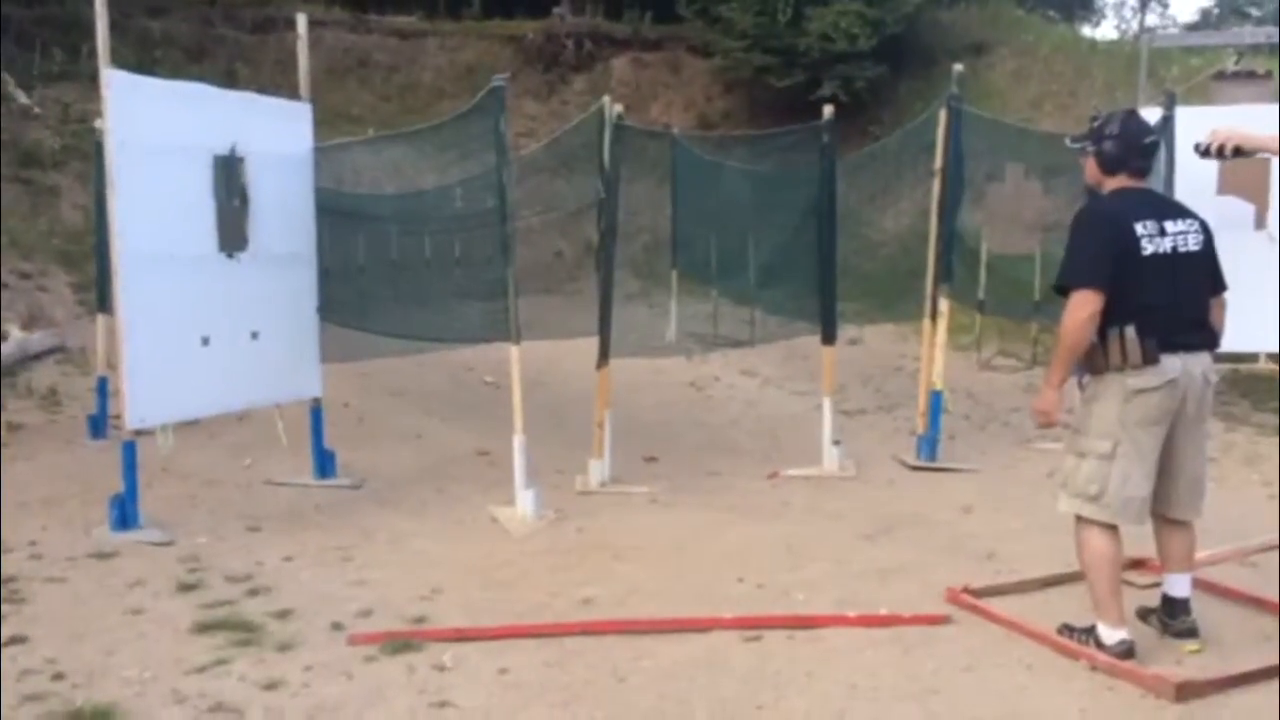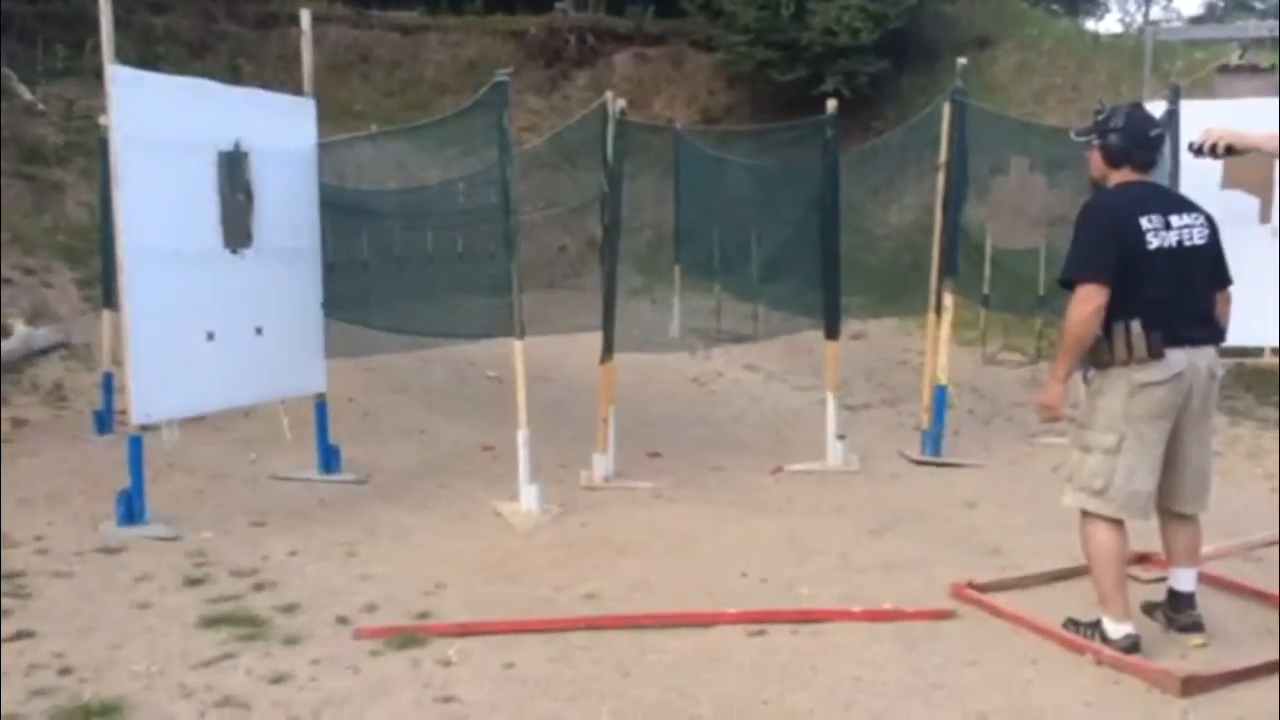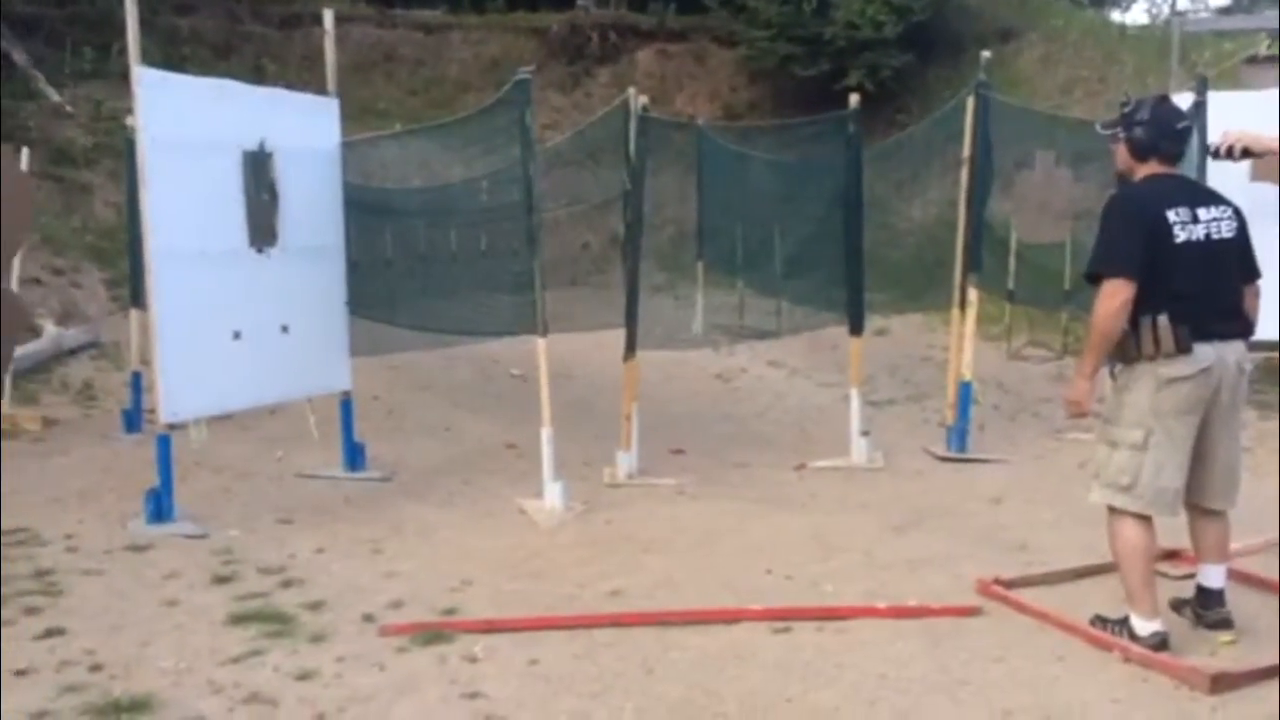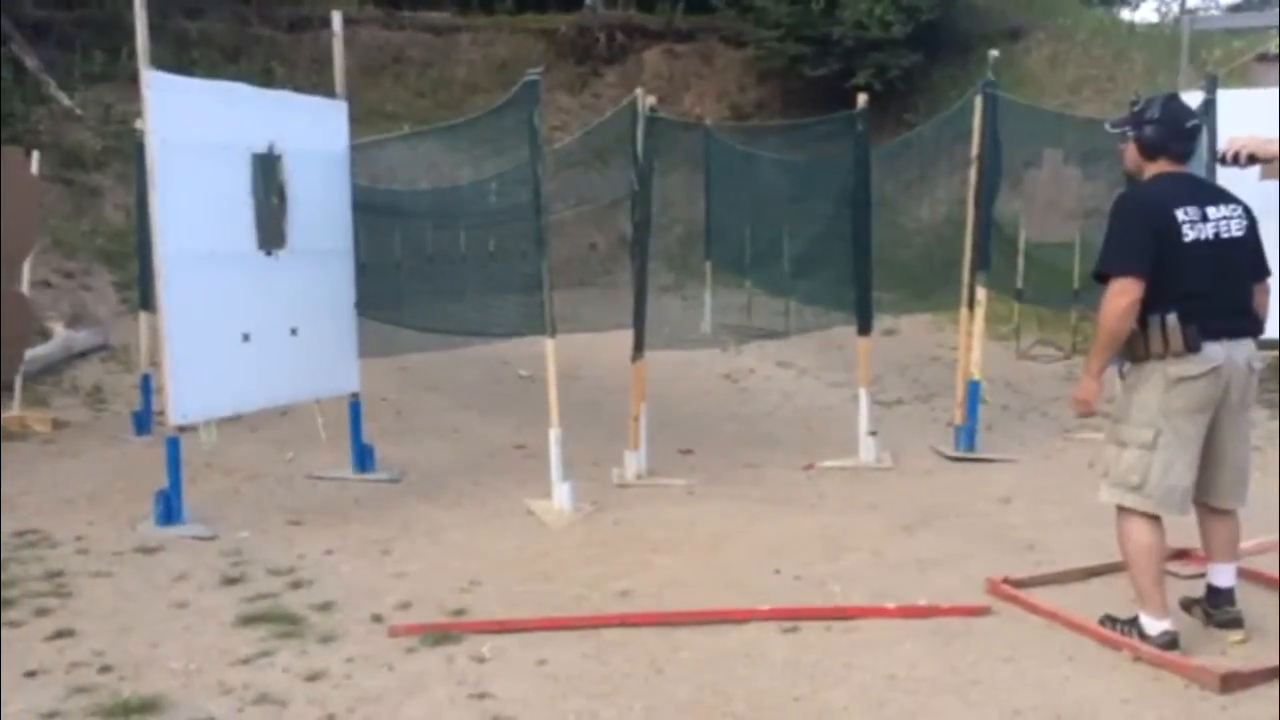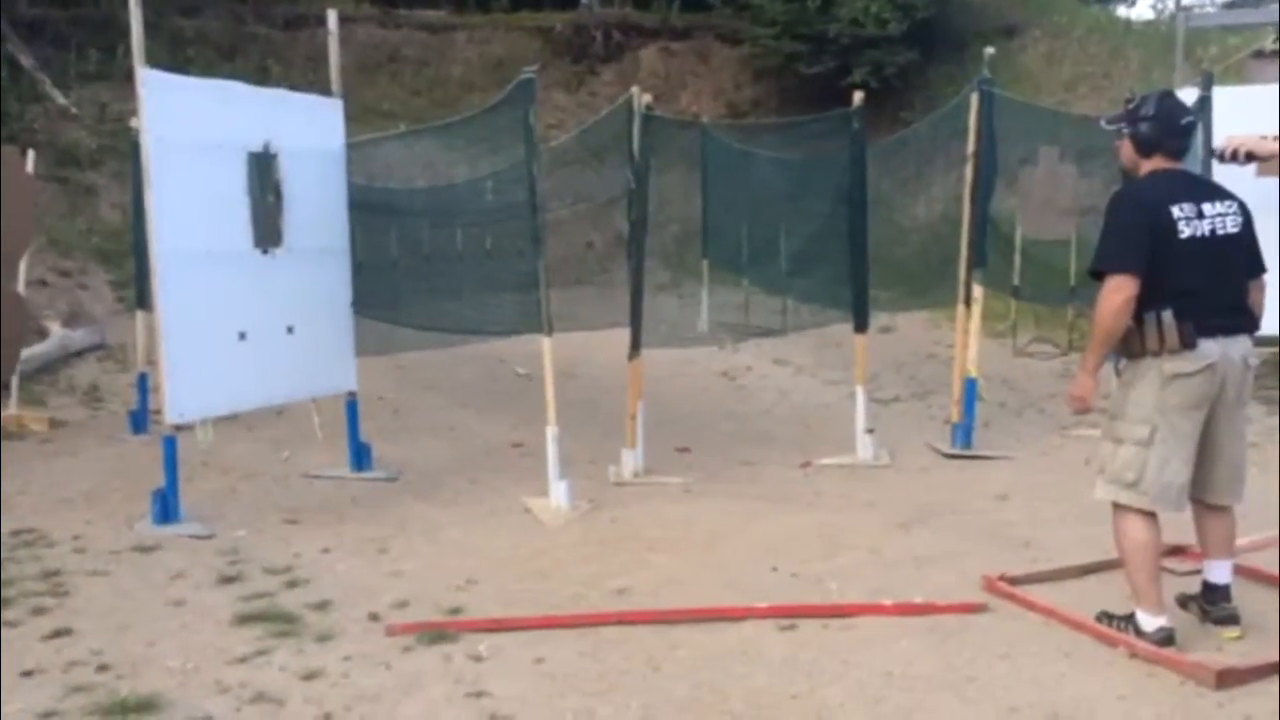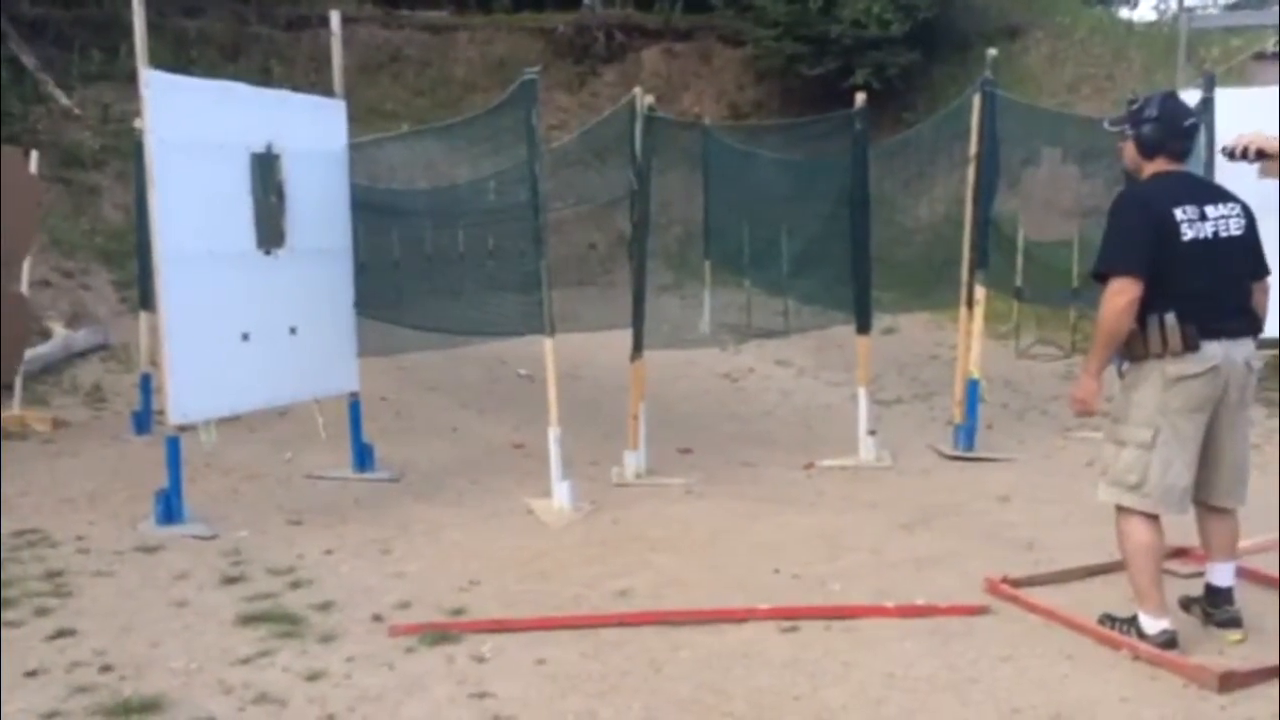
dt=0.3s
person 1, frame 1
left shoulder: (1101, 216)
right shoulder: (1189, 220)
left elbow: (1086, 310)
right elbow: (1216, 307)
left wrist: (1053, 384)
left hip: (1133, 375)
right hip: (1193, 370)
left knee: (1094, 506)
right knee: (1175, 502)
left ankle: (1110, 632)
right ankle: (1177, 609)
person 1, frame 2
left shoulder: (1106, 210)
right shoulder: (1194, 214)
left elbow: (1092, 303)
right elbow: (1221, 301)
left wrist: (1058, 377)
left hip: (1138, 369)
right hip: (1199, 364)
left knee: (1100, 501)
right knee: (1181, 497)
left ankle: (1116, 627)
right ankle: (1183, 603)
person 1, frame 3
left shoulder: (1132, 203)
right shoulder: (1222, 206)
left elbow: (1117, 298)
right elbow: (1250, 294)
left wrist: (1085, 373)
left hip: (1165, 365)
right hip: (1227, 359)
left knee: (1127, 497)
right knee: (1209, 493)
left ankle: (1144, 624)
right ankle: (1211, 600)
person 1, frame 4
left shoulder: (1140, 202)
right shoulder: (1232, 205)
left elbow: (1126, 297)
right elbow: (1260, 293)
left wrist: (1093, 372)
left hip: (1175, 364)
right hip: (1236, 358)
left knee: (1136, 497)
right knee: (1219, 493)
left ankle: (1154, 624)
right ankle: (1221, 600)
person 1, frame 5
left shoulder: (1136, 200)
right shoulder: (1228, 201)
left elbow: (1121, 295)
right elbow: (1255, 289)
left wrist: (1089, 369)
left hip: (1169, 361)
right hip: (1232, 355)
left knee: (1133, 494)
right knee: (1215, 488)
left ankle: (1150, 620)
right ankle: (1218, 596)
person 1, frame 6
left shoulder: (1139, 202)
right shoulder: (1230, 204)
left elbow: (1124, 296)
right elbow: (1259, 292)
left wrist: (1091, 372)
left hip: (1173, 364)
right hip: (1235, 358)
left knee: (1135, 497)
right knee: (1217, 492)
left ankle: (1152, 622)
right ankle: (1220, 600)
